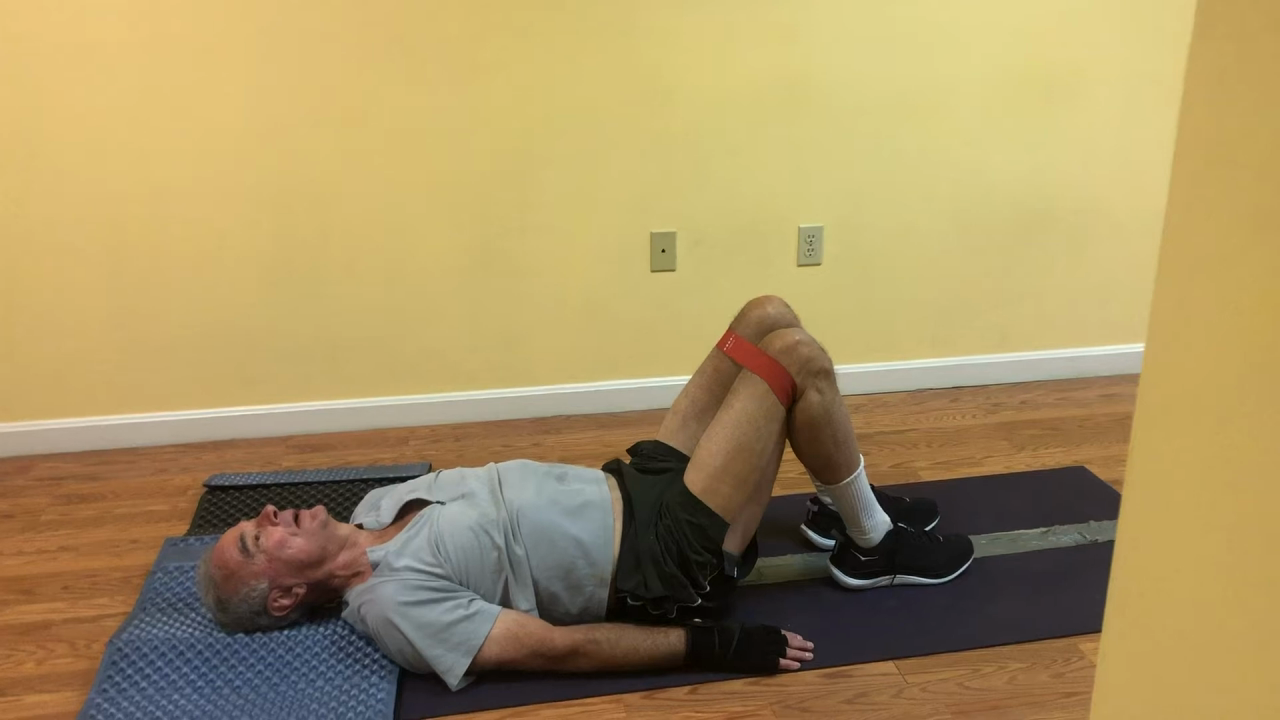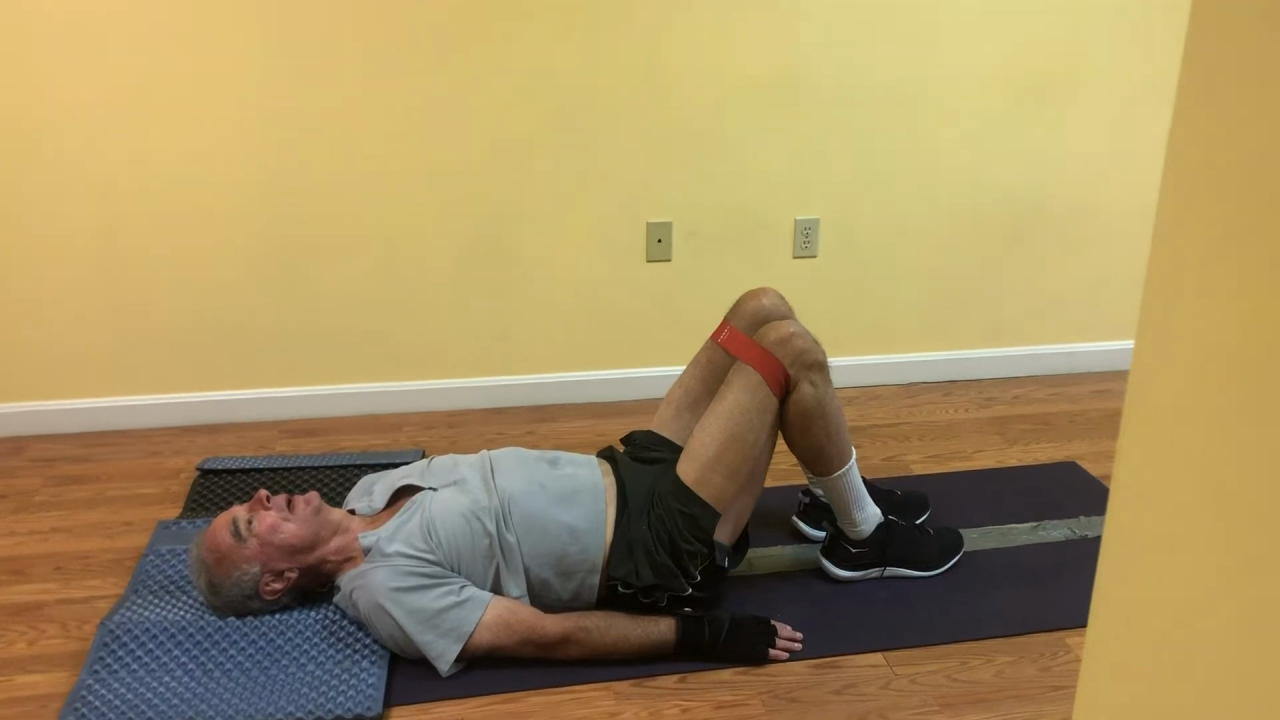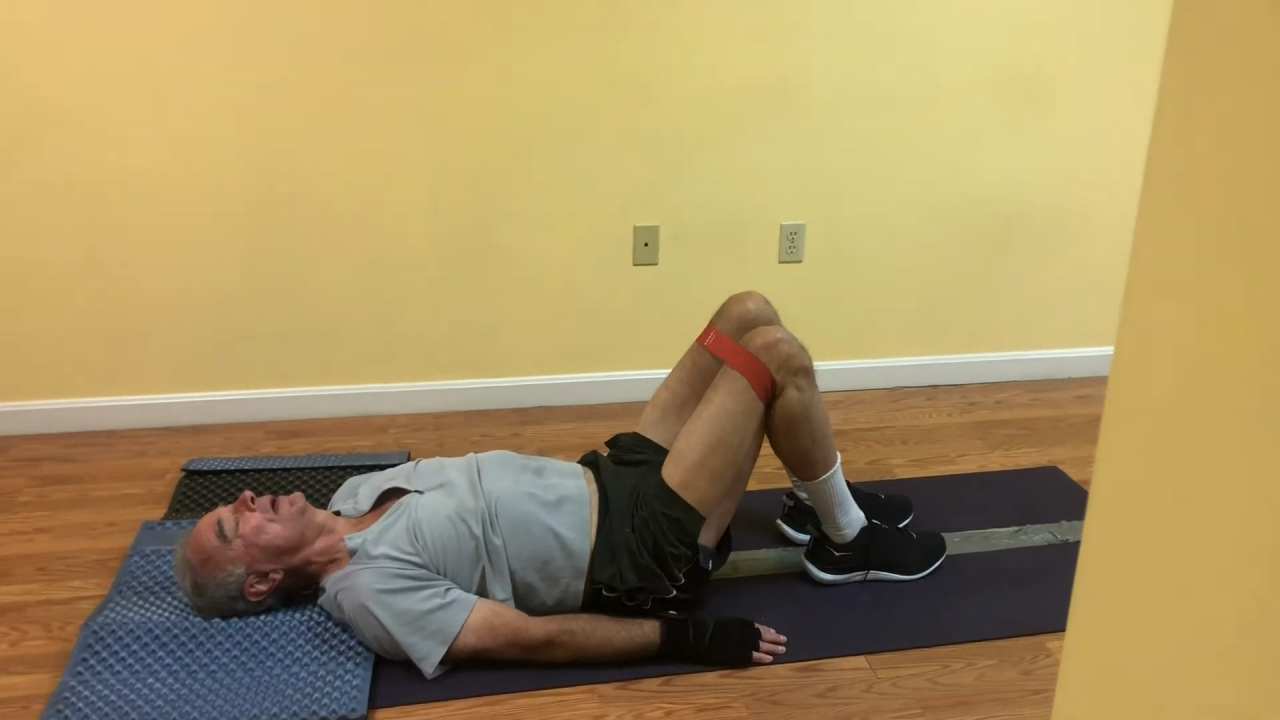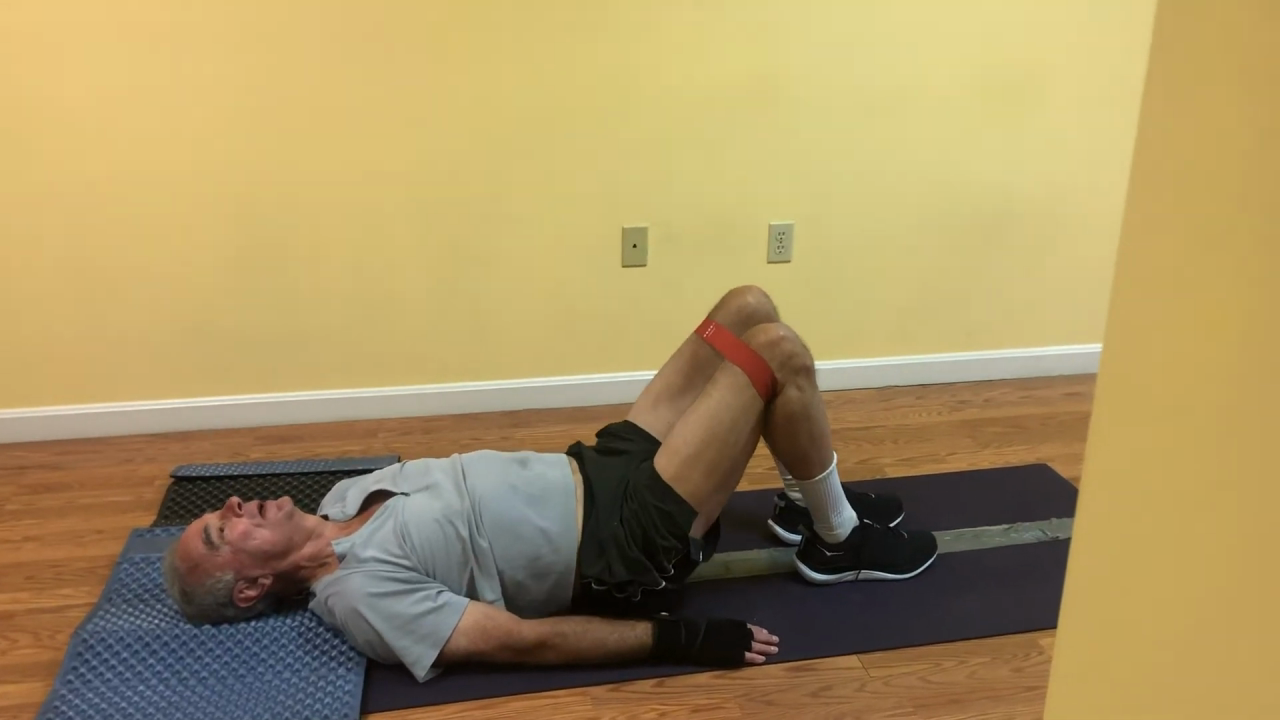
dt=0.7s
person 1, frame 1
left shoulder: (377, 510)
right shoulder: (393, 604)
right elbow: (555, 647)
right wrist: (715, 644)
left hip: (634, 486)
right hip: (667, 558)
left knee: (768, 316)
right knee: (797, 355)
left ankle: (844, 506)
right ankle: (872, 544)
person 1, frame 2
left shoulder: (370, 496)
right shoulder: (385, 589)
right elbow: (548, 635)
right wrist: (706, 636)
left hip: (629, 473)
right hip: (661, 547)
left knee: (762, 308)
right knee: (791, 349)
left ankle: (836, 499)
right ankle: (864, 538)
person 1, frame 3
left shoulder: (356, 496)
right shoulder: (369, 592)
right elbow: (530, 637)
right wrist: (687, 636)
left hip: (611, 478)
right hip: (645, 550)
left knee: (749, 311)
right knee: (778, 354)
left ankle: (819, 502)
right ankle: (848, 541)
person 1, frame 4
left shoulder: (346, 499)
right shoulder: (359, 596)
right elbow: (523, 639)
right wrist: (679, 636)
left hip: (604, 470)
right hip: (631, 536)
left knee: (750, 306)
right knee: (779, 350)
left ankle: (808, 502)
right ankle: (841, 541)
